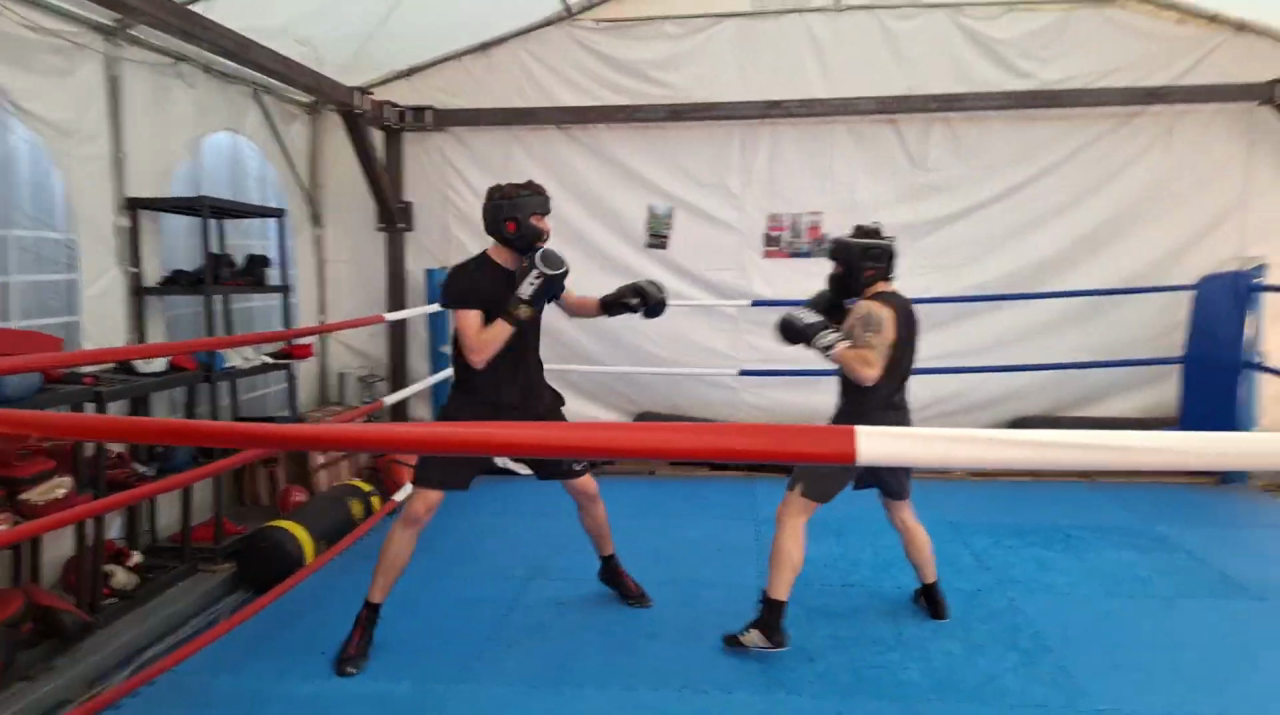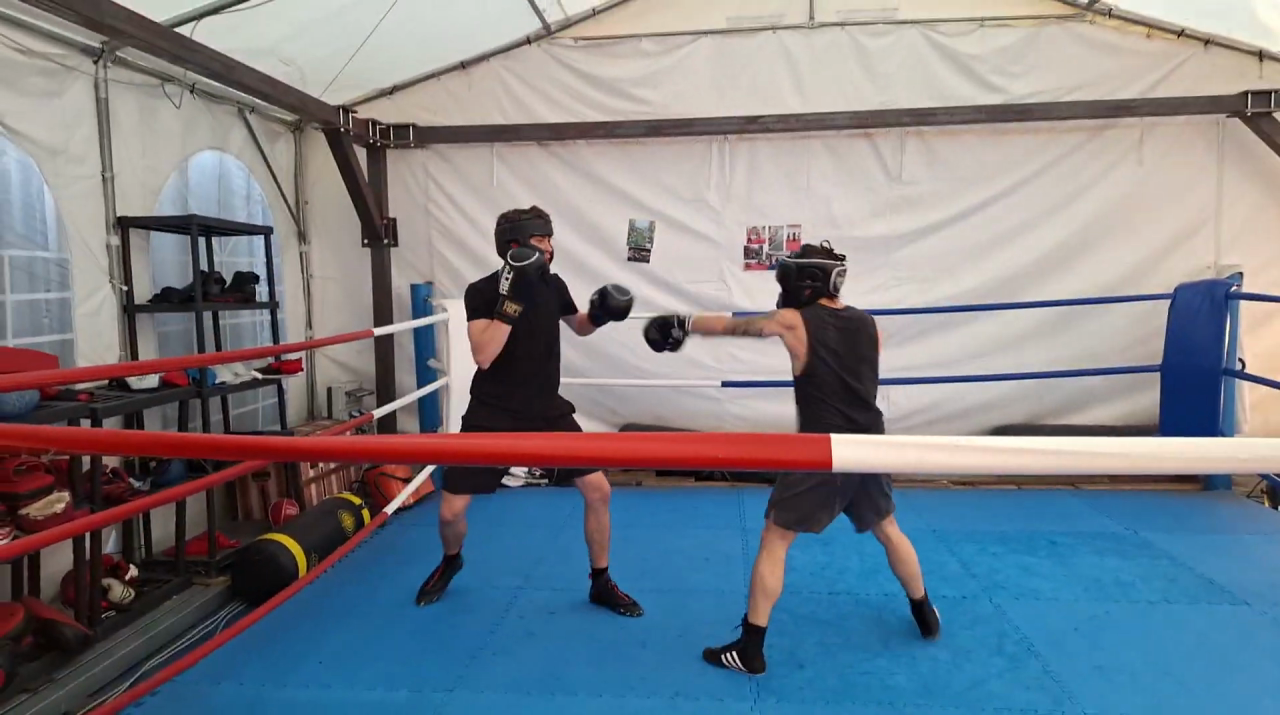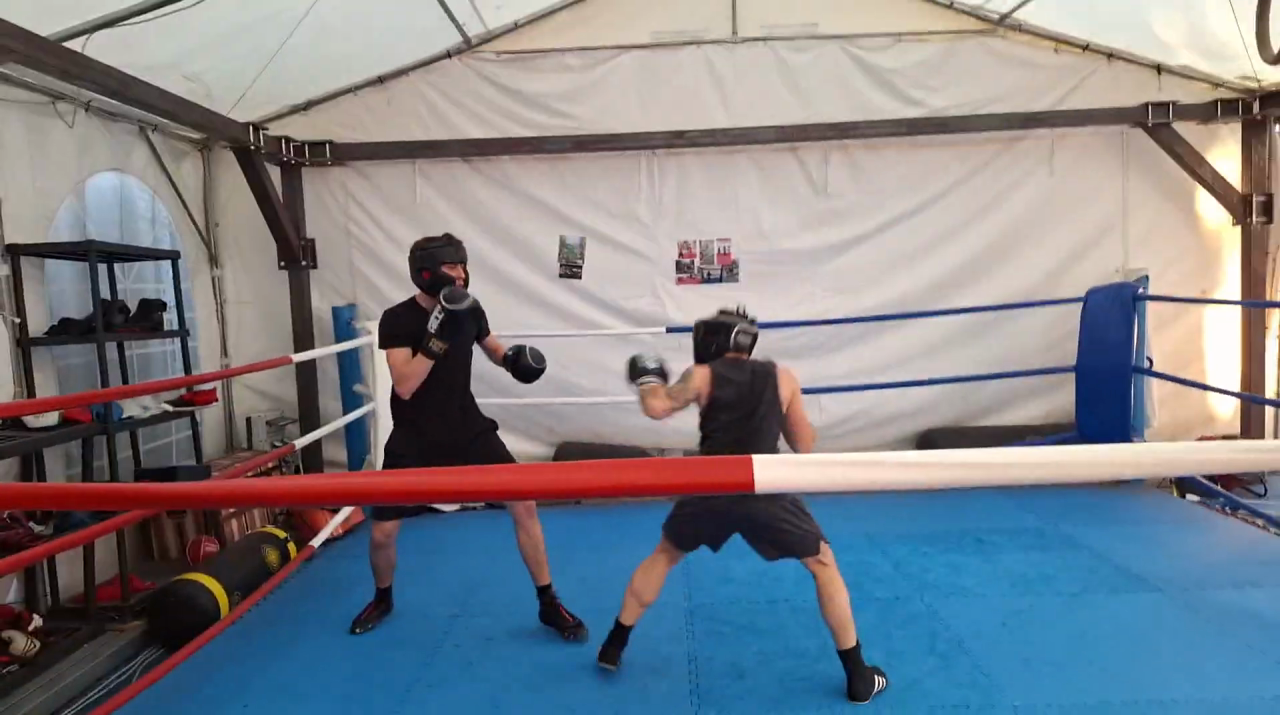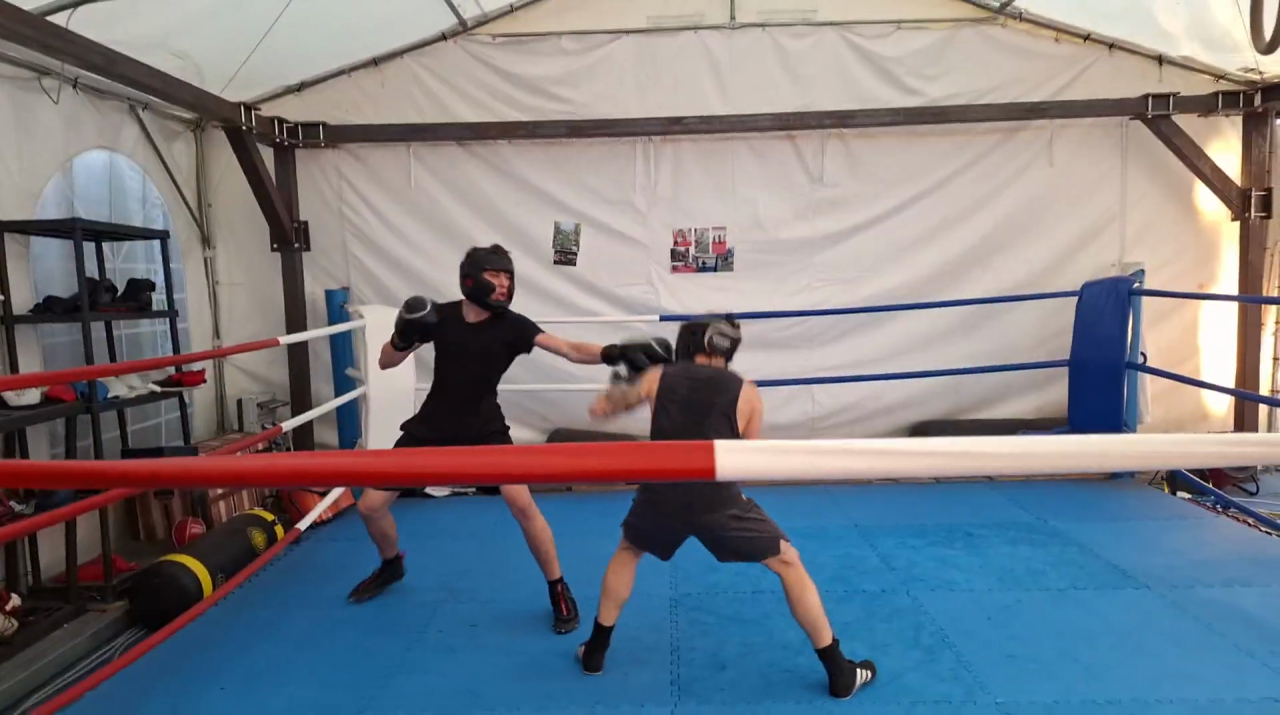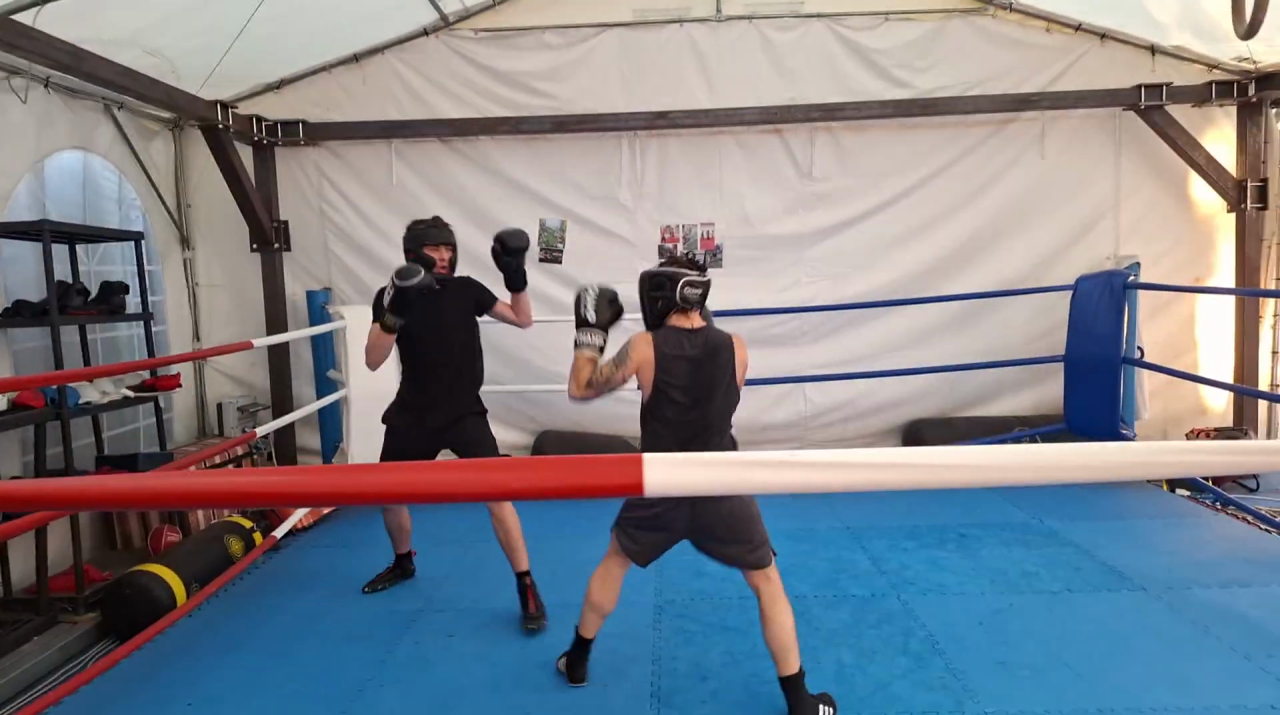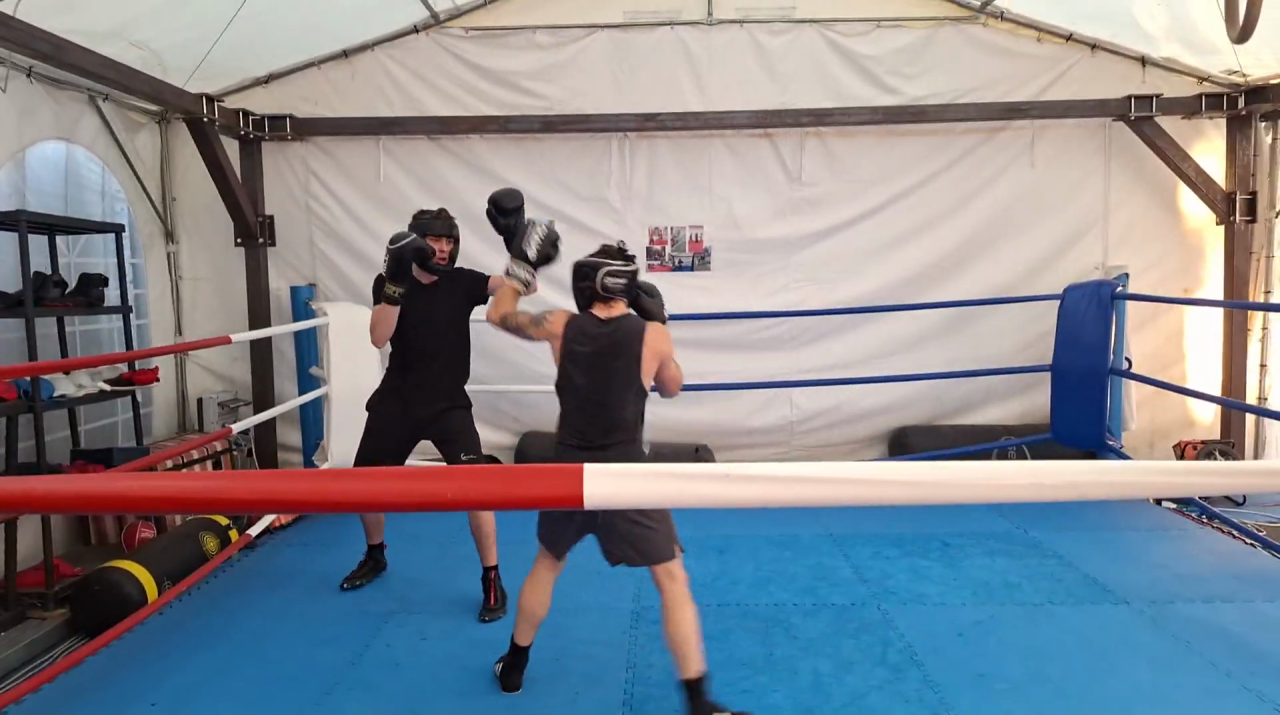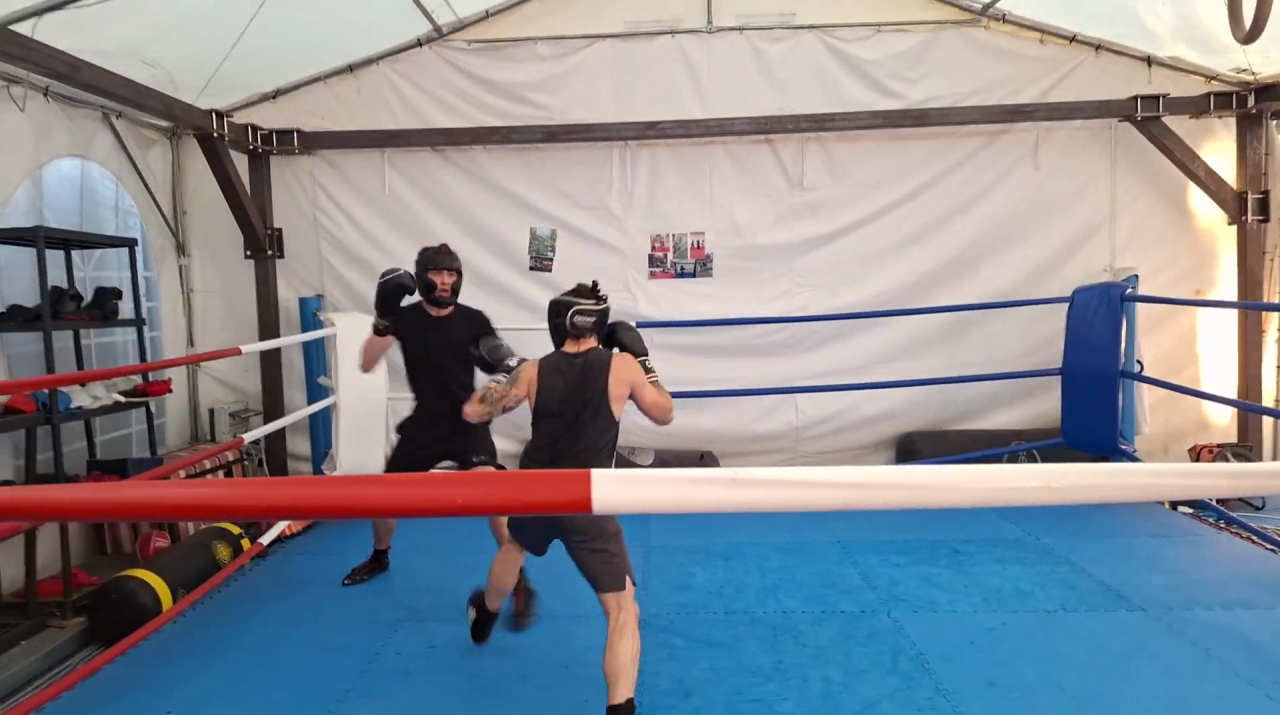
dt=0.3s
person 1, frame 1
left shoulder: (870, 310)
right shoulder: (899, 306)
left elbow: (866, 371)
left wrist: (823, 335)
right wrist: (833, 323)
left hip: (856, 430)
right hip: (893, 430)
left knee: (792, 513)
right knee: (901, 514)
left ankle: (769, 624)
right ankle: (933, 598)
person 1, frame 2
left shoulder: (795, 321)
right shoulder: (867, 325)
left elbow: (728, 325)
left wrist: (681, 323)
left knee: (775, 542)
right knee: (888, 531)
left ankle: (750, 649)
right ankle: (925, 615)
person 1, frame 3
left shoulder: (703, 374)
right shoulder: (782, 377)
left elbow: (656, 408)
right elbow: (804, 446)
left wrist: (646, 378)
right hip: (766, 489)
left knee: (662, 555)
right knee: (824, 565)
left ankle: (614, 645)
right ankle: (857, 674)
person 1, frame 4
left shoulder: (661, 376)
right shoulder: (746, 392)
left elbow: (600, 409)
left wrist: (624, 386)
left hip: (659, 494)
right hip: (715, 499)
left knee: (629, 552)
right knee: (789, 565)
left ankle: (596, 650)
right ankle: (839, 670)
person 1, frame 5
left shoulder: (644, 347)
right shoulder: (735, 349)
left elbow: (580, 389)
left wrist: (590, 332)
right hip: (719, 488)
left knee: (615, 559)
right knee: (768, 584)
left ankle: (577, 658)
person 1, frame 6
left shoulder: (561, 325)
right shoulder: (654, 335)
left elbow: (499, 314)
right elbow: (670, 387)
left wrist: (519, 260)
left knee: (545, 565)
right knee: (673, 582)
left ankle: (514, 666)
person 1, frame 7
left shoulder: (534, 370)
right shoulder: (622, 366)
left elbow: (473, 413)
right elbow: (664, 414)
left wrist: (499, 374)
right wrist: (641, 357)
left knee: (515, 547)
right knee: (623, 613)
left ankle: (485, 618)
person 2, frame 1
left shoulder: (532, 267)
right shoulder: (466, 278)
left elbow: (573, 305)
right elbow: (477, 355)
left wrist: (616, 301)
right wrist: (524, 301)
left hip: (530, 403)
right hip: (474, 409)
left knee: (587, 490)
right knee: (417, 511)
left ankle: (611, 569)
right ankle: (367, 618)
person 2, frame 2
left shoulder: (552, 284)
right shoulder: (482, 292)
left elbow: (581, 327)
right elbow: (483, 357)
left wrist: (602, 310)
right wrist: (512, 298)
left hip: (547, 411)
right hip: (492, 416)
left knee: (598, 491)
right knee: (451, 511)
left ankle: (601, 583)
right ankle: (450, 564)
person 2, frame 3
left shoulder: (469, 310)
right shoulder: (397, 319)
left elbow: (492, 349)
right elbow: (404, 387)
left wrist: (514, 358)
right wrist: (439, 336)
left hip: (469, 430)
right hip: (415, 441)
left knee: (523, 503)
right knee: (382, 534)
left ankle: (548, 603)
right ankle: (383, 598)
person 2, frame 4
left shoulder: (512, 325)
right shoulder: (441, 316)
left elbow: (568, 349)
right elbow: (386, 363)
left wrist: (617, 351)
right wrist: (402, 338)
left hip: (483, 428)
right hip: (433, 425)
left knee: (520, 503)
right knee: (370, 504)
left ankle: (558, 590)
right ankle: (391, 565)
person 2, frame 5
left shoulder: (467, 290)
right shoulder: (391, 297)
left elbow: (522, 320)
right elbow: (373, 361)
left wrist: (516, 275)
right wrist: (393, 312)
left hip: (464, 411)
right hip: (412, 414)
left ankle: (526, 586)
right ankle: (404, 563)
person 2, frame 6
left shoulder: (462, 282)
right shoulder: (388, 282)
right elbow: (380, 338)
right wrist: (397, 280)
left hip: (448, 404)
right hip: (396, 402)
left ankle: (492, 579)
right ankle: (374, 557)
person 2, frame 7
left shoulder: (473, 320)
right shoulder: (403, 317)
left elbow: (500, 362)
right elbow: (367, 364)
left wrist: (505, 362)
right wrist: (383, 313)
left hip: (467, 424)
right hip: (423, 425)
left ankle: (521, 586)
right ankle: (380, 557)
